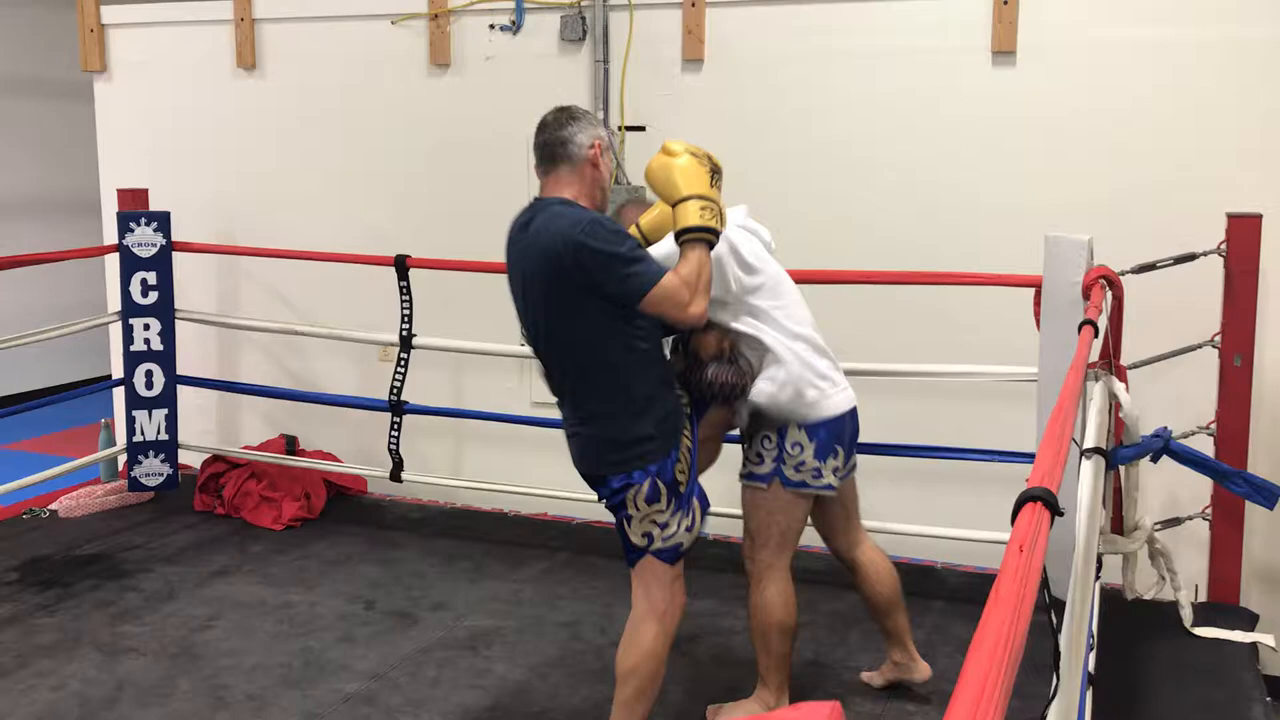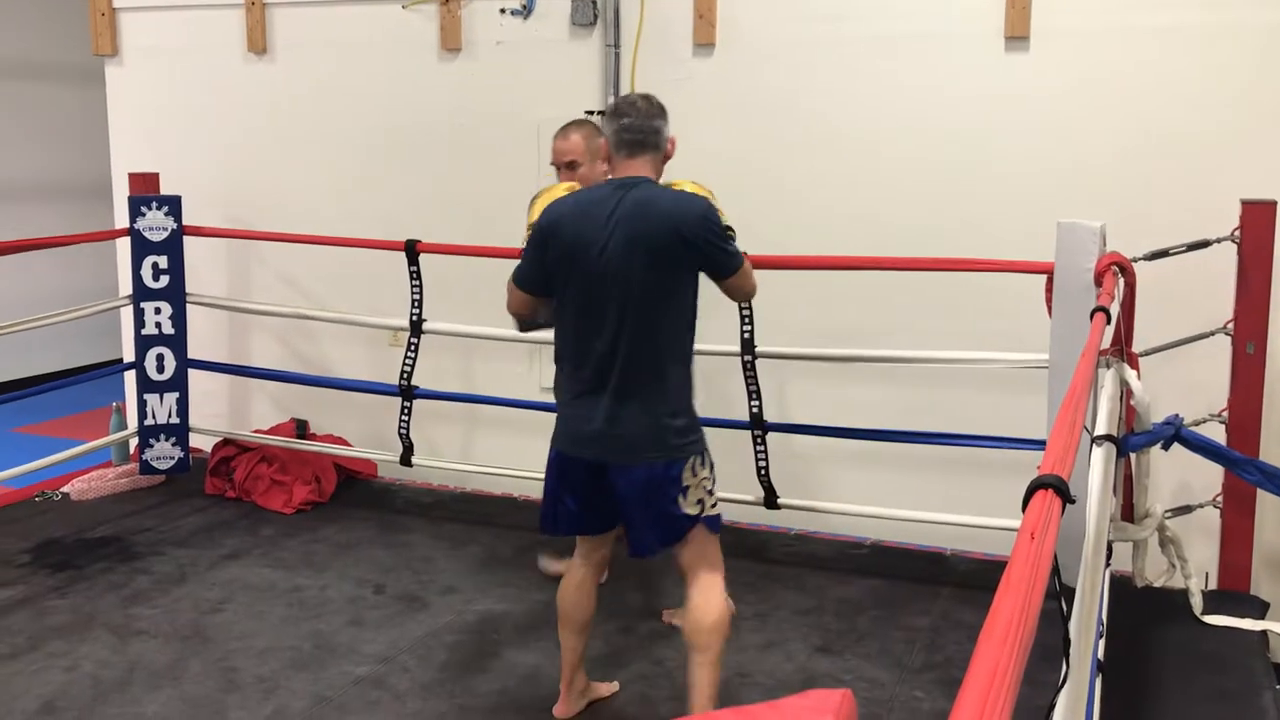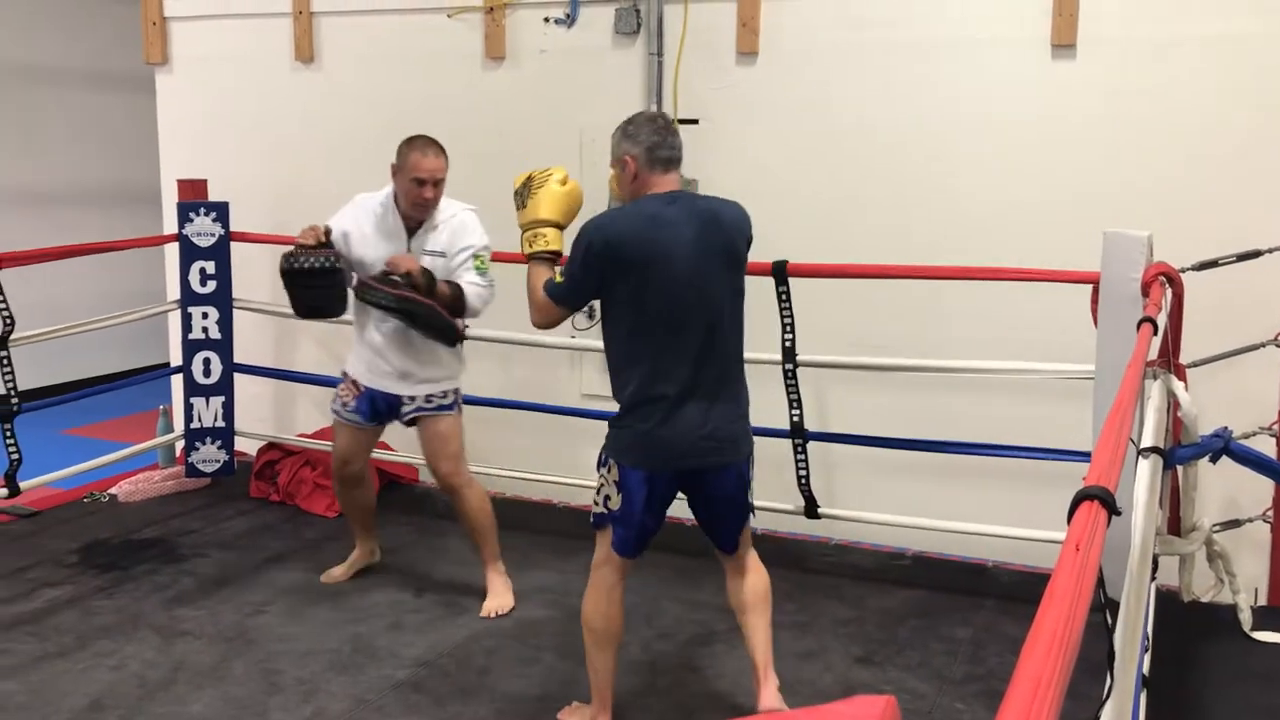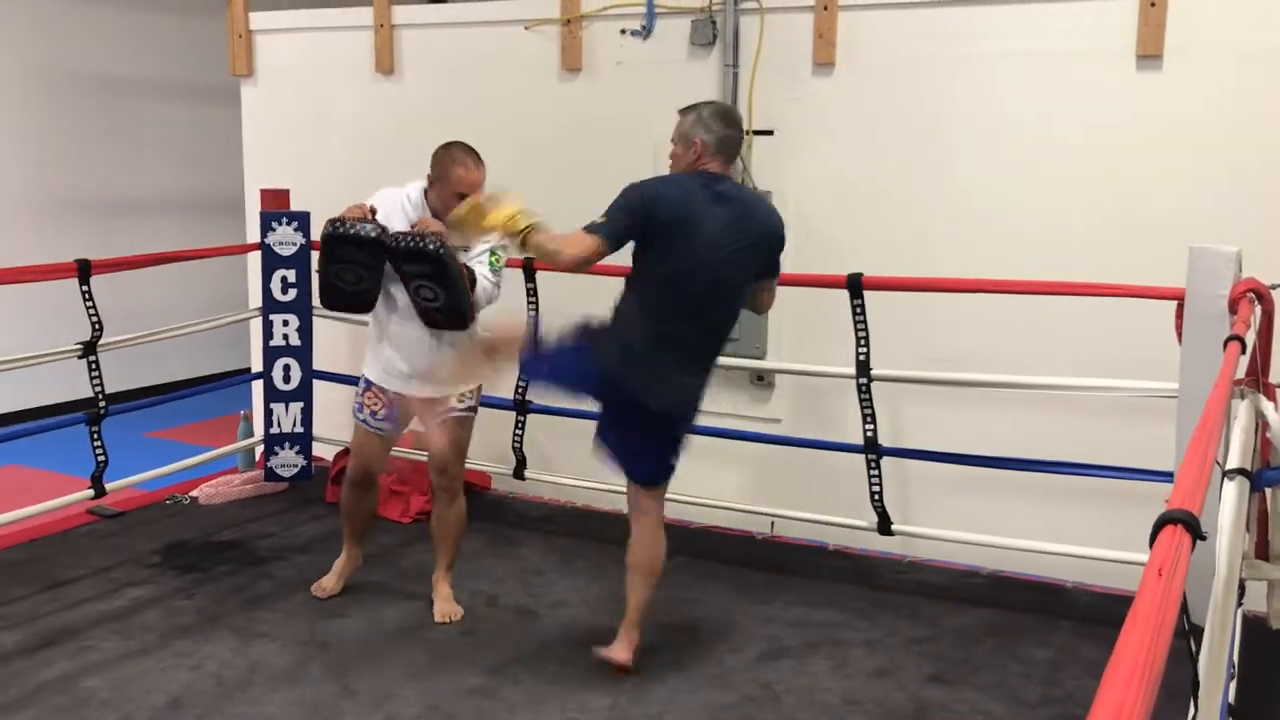
dt=1s
person 1, frame 1
left shoulder: (529, 229)
right shoulder: (582, 234)
right elbow: (688, 306)
right wrist: (695, 212)
left hip: (605, 428)
right hip: (633, 441)
right knee: (659, 600)
person 1, frame 2
left shoulder: (562, 215)
right shoulder: (690, 213)
left elbow: (519, 307)
right elbow: (744, 289)
left hip: (582, 428)
right hip: (659, 433)
left knee: (590, 554)
right knee: (703, 568)
person 1, frame 3
left shoulder: (608, 234)
right shoulder: (732, 220)
left elbow: (543, 314)
left wrist: (539, 234)
left hip: (645, 439)
right hip: (723, 434)
left knee: (609, 566)
right knee: (740, 556)
person 1, frame 4
left shoulder: (656, 196)
right shoulder: (767, 219)
left elbow: (572, 255)
right elbow: (762, 301)
left wrist: (521, 229)
left hip: (612, 363)
right hip: (677, 391)
left knee: (496, 351)
right knee: (647, 509)
right ankle: (627, 640)
person 2, frame 1
left shoulder: (714, 243)
right shoulder: (722, 255)
left hip: (798, 418)
right hip: (827, 409)
left knee: (766, 563)
right knee: (850, 544)
right ankle: (905, 657)
person 2, frame 2
left shoulder: (628, 204)
right shoulder: (588, 206)
right wrist: (548, 281)
left hip: (638, 368)
right hip: (622, 364)
left knee: (644, 487)
right knee: (594, 464)
left ankle: (707, 592)
right ankle: (595, 560)
person 2, frame 3
left shoulder: (461, 222)
right shoulder: (362, 211)
left elbow: (477, 298)
left wrist: (426, 280)
right wrist: (311, 244)
left hip: (431, 375)
right hip: (368, 369)
left knee: (453, 477)
right knee: (347, 466)
left ankle: (496, 575)
right ankle: (366, 548)
person 2, frame 4
right shoulder: (389, 208)
left elbow: (482, 291)
left hip: (453, 376)
right hip: (389, 371)
left knee: (447, 478)
right knee: (360, 472)
left ankle: (442, 580)
right ankle: (349, 554)
